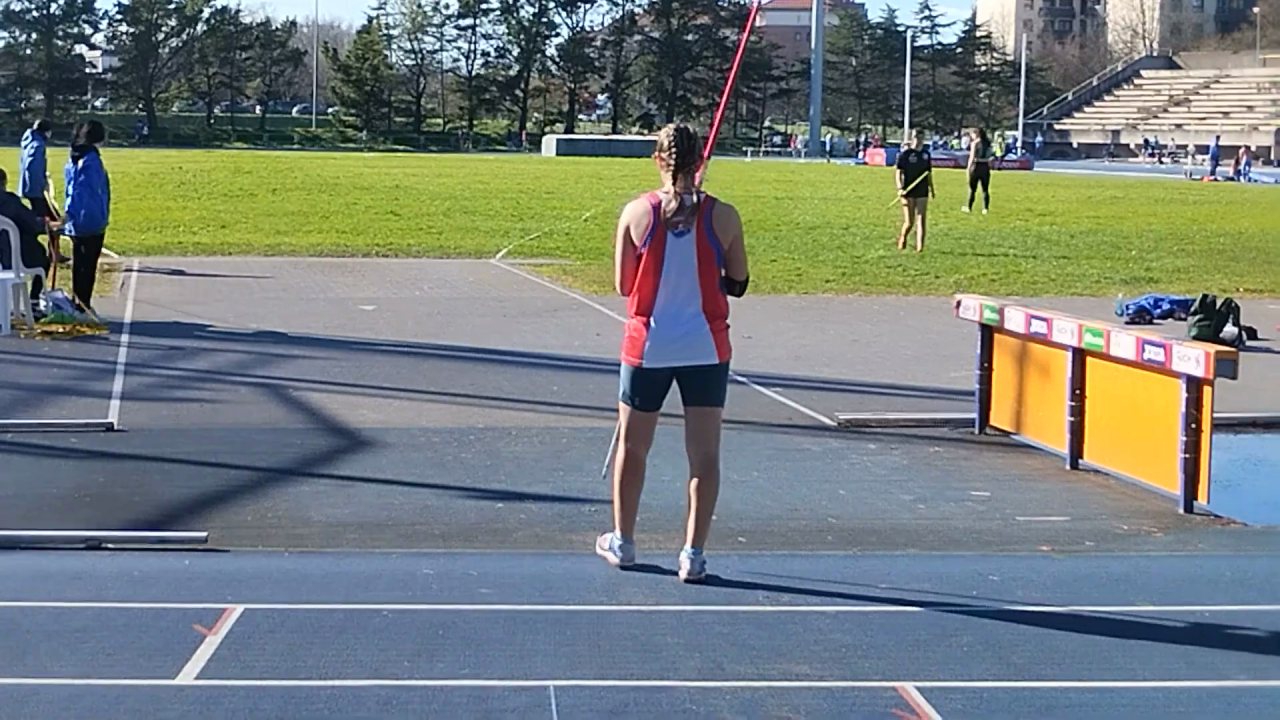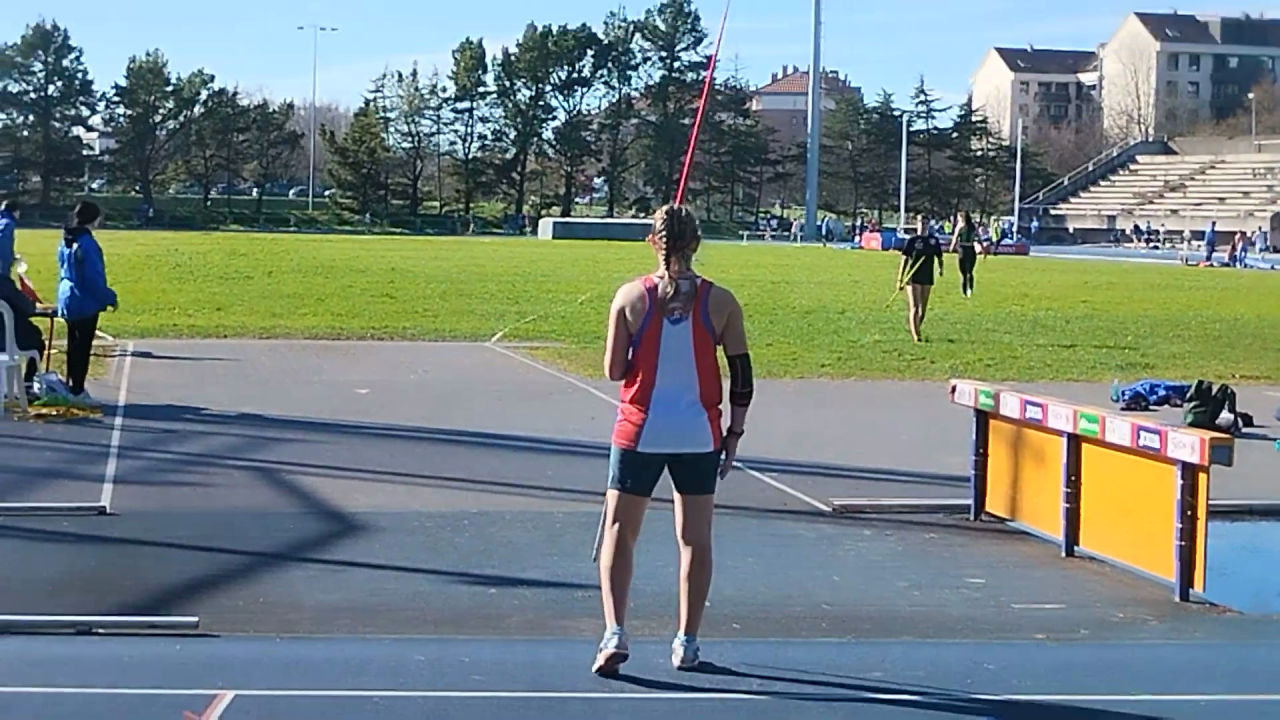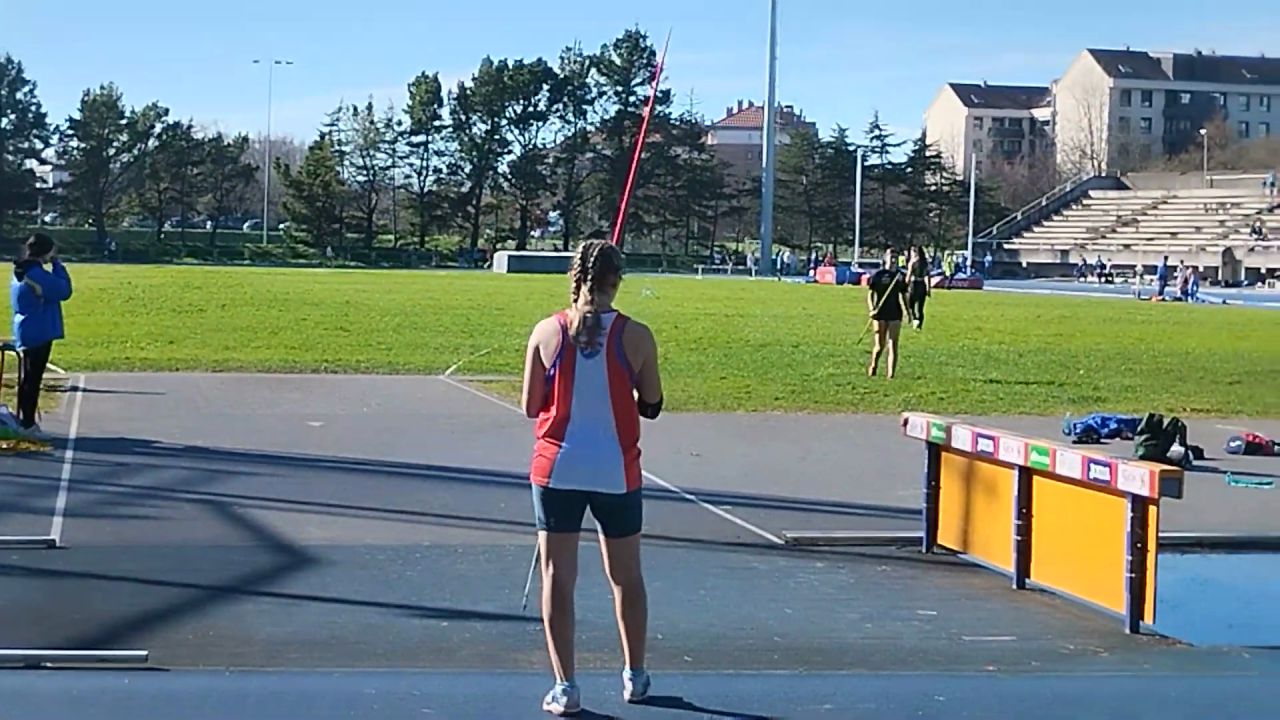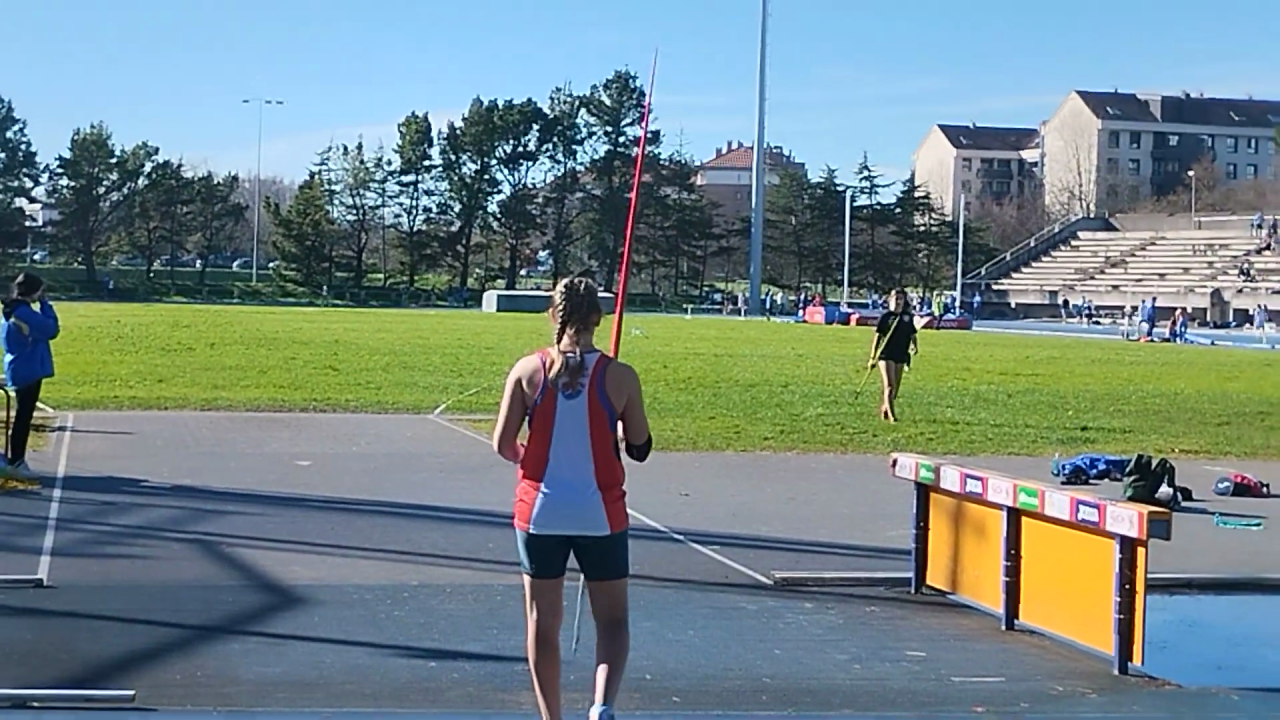
dt=0.5s
person 1, frame 1
left shoulder: (636, 213)
right shoulder: (723, 216)
left elbow: (624, 285)
right elbow: (738, 284)
left hip: (648, 345)
right hip: (706, 348)
left knee: (632, 446)
right knee: (704, 452)
left ankle: (622, 543)
right ankle: (693, 556)
person 1, frame 2
left shoulder: (630, 296)
right shoulder: (719, 301)
left elbow: (614, 369)
right elbow: (741, 372)
right wrist: (734, 430)
left hip: (640, 433)
right hip: (698, 434)
left knee: (618, 533)
right knee: (695, 540)
left ankle: (615, 634)
right ankle: (686, 643)
person 1, frame 3
left shoulder: (546, 331)
right shoulder: (636, 336)
left elbow: (531, 406)
right elbow: (651, 406)
left hip: (557, 468)
right hip: (616, 471)
left knee: (557, 578)
right knee: (627, 577)
right ankle: (635, 676)
person 1, frame 4
left shoulder: (528, 371)
right shoulder: (619, 376)
left elbow: (502, 444)
right elbow: (640, 449)
left hip: (541, 511)
right hip: (600, 514)
left knee: (543, 621)
right knee: (612, 621)
person 2, frame 1
left shoulder: (74, 158)
right shoulder: (90, 160)
right elbow: (81, 188)
right wrist: (71, 211)
left hip: (77, 221)
right hip: (90, 221)
left knee: (80, 264)
right knee: (88, 265)
left ankle: (79, 306)
right ankle: (83, 308)
person 2, frame 2
left shoulder: (68, 241)
right shoulder: (86, 243)
right elbow: (93, 277)
right wrist: (110, 297)
left hip: (69, 300)
right hip: (84, 302)
left knee: (74, 346)
right knee: (82, 348)
left ankle: (73, 389)
right ankle: (77, 392)
person 2, frame 3
left shoulder: (21, 272)
right shoulder: (38, 274)
right elbow: (64, 290)
right wrist: (57, 265)
left hip: (25, 332)
right hip: (38, 333)
left knee: (28, 379)
right knee: (33, 379)
left ankle: (24, 422)
right ankle: (28, 425)
person 2, frame 4
right shoulder: (24, 313)
left elbow: (38, 326)
right elbow: (51, 329)
left wrist: (41, 303)
right wrist: (44, 303)
left hip: (19, 371)
right hip: (27, 371)
left knee: (23, 417)
right knee: (23, 417)
